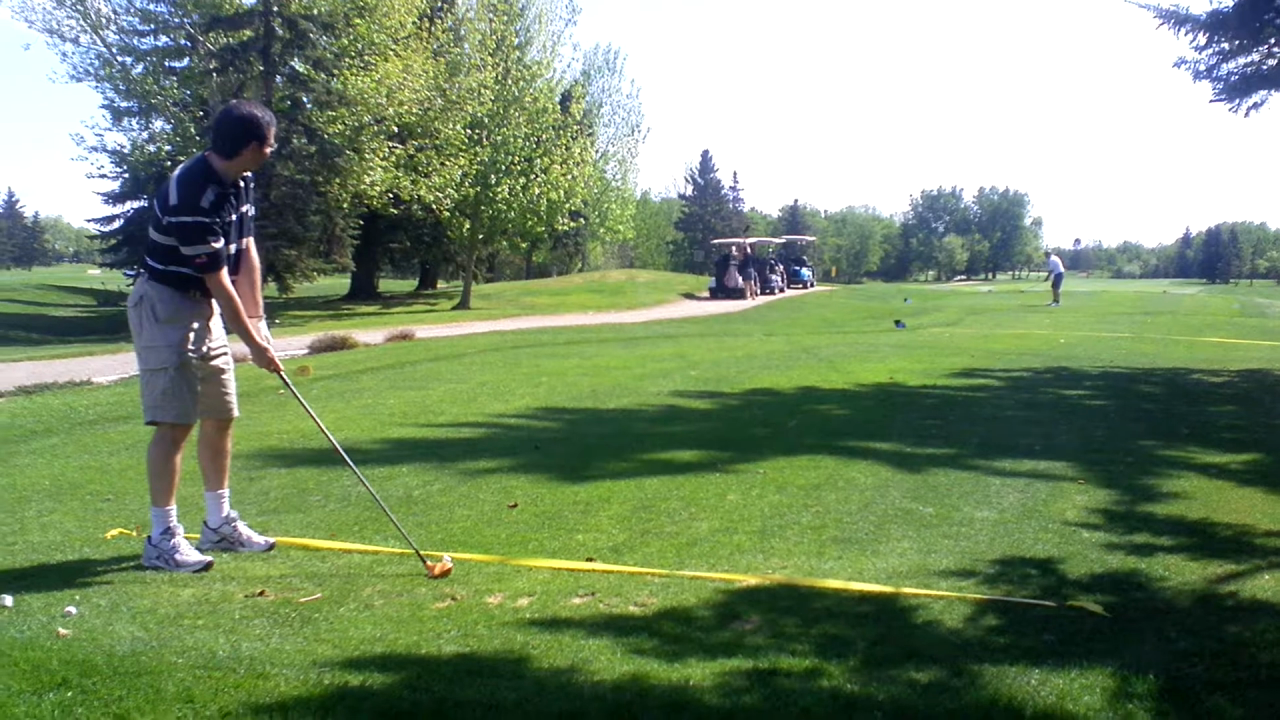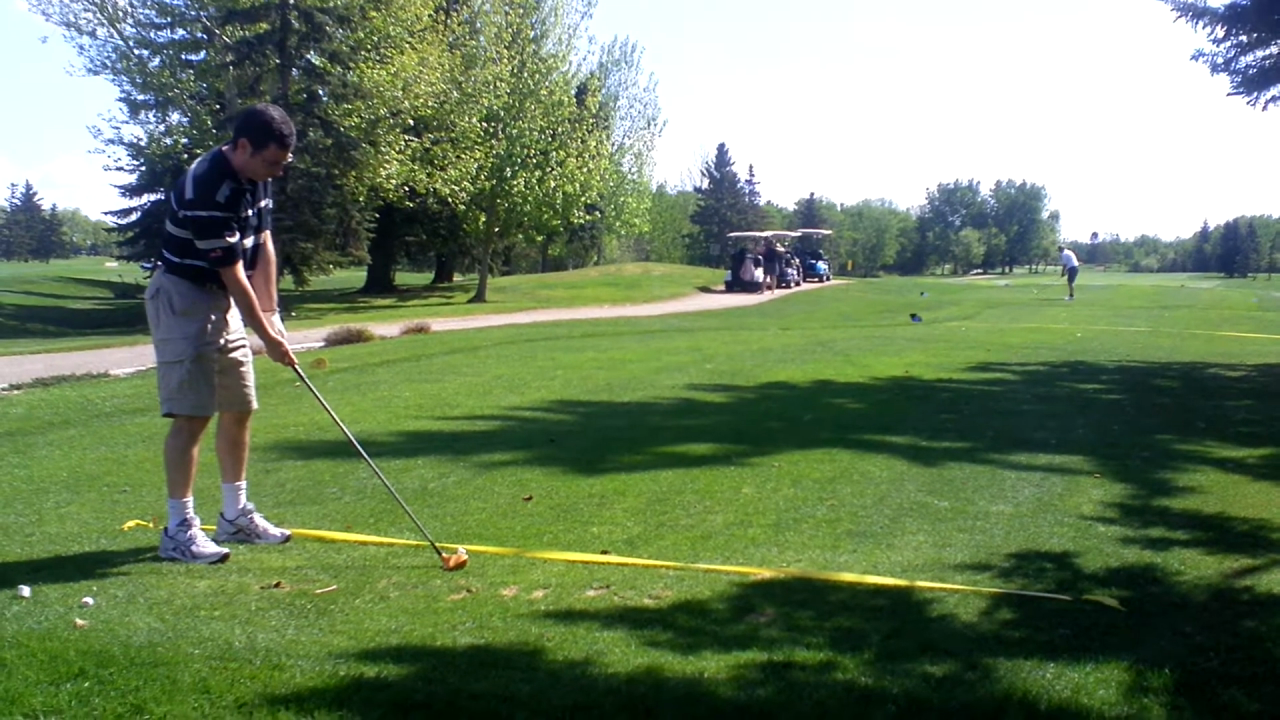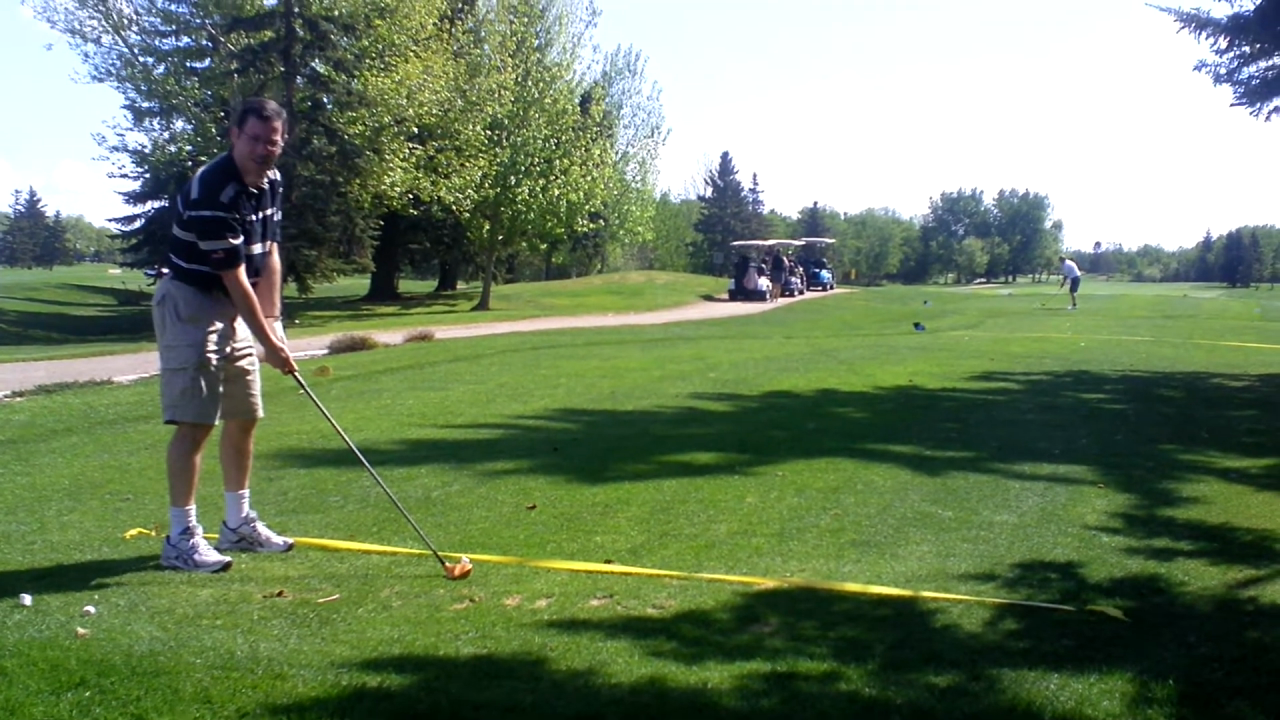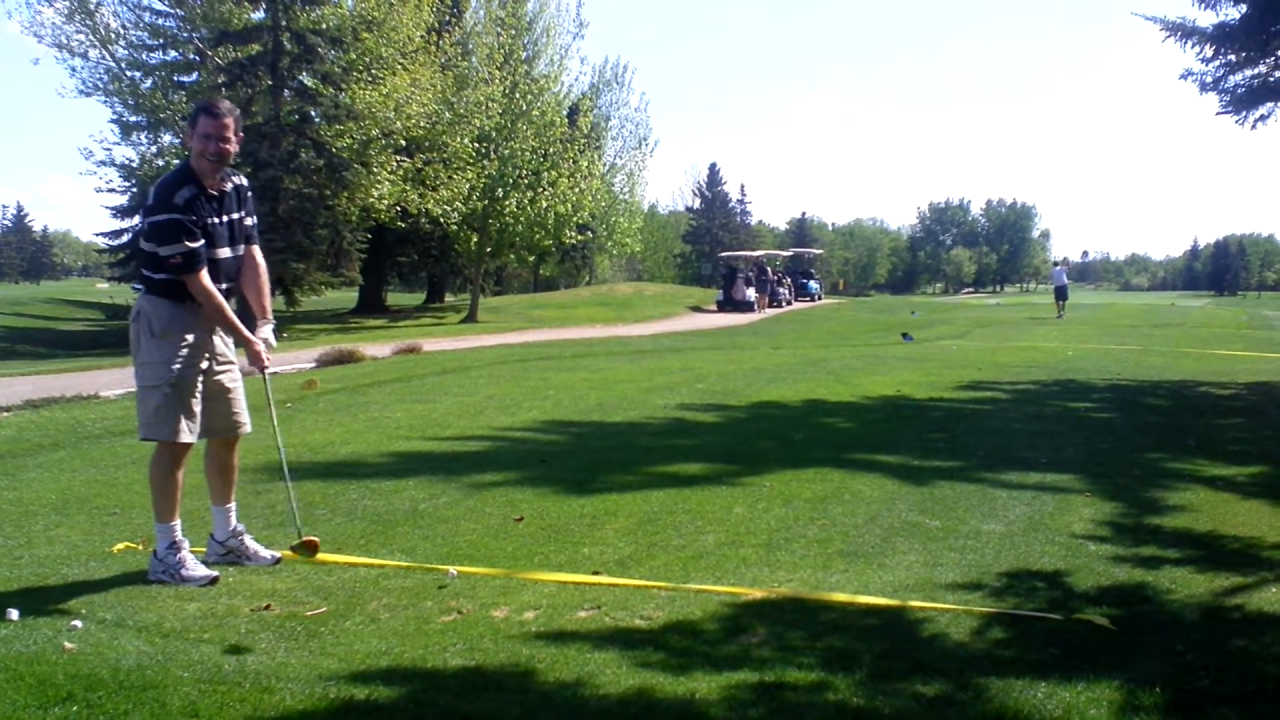
dt=1s
person 1, frame 1
left shoulder: (238, 182)
right shoulder: (192, 195)
left elbow: (246, 252)
right elbow: (219, 280)
left wrist: (257, 321)
right wrist: (253, 343)
left hip: (204, 305)
right hip: (166, 307)
left knee: (220, 417)
right knee: (175, 422)
left ankle: (219, 523)
right ankle: (162, 537)
person 1, frame 2
left shoulder: (255, 176)
right shoulder: (206, 190)
left elbow: (263, 246)
right elbow: (234, 274)
left wrist: (271, 314)
right wrist: (267, 336)
left hip: (222, 298)
right hip: (184, 299)
left knee: (238, 409)
right knee: (192, 414)
left ankle: (236, 514)
right ankle: (179, 529)
person 1, frame 3
left shoulder: (269, 181)
right shoulder: (211, 191)
left elbow: (269, 256)
right elbow: (235, 278)
left wrist: (274, 323)
right wrist: (268, 342)
left hip: (231, 307)
right hip: (191, 305)
left knee: (243, 418)
right knee: (195, 421)
left ankle: (238, 523)
right ankle: (181, 537)
person 1, frame 4
left shoulder: (237, 187)
right shoulder: (170, 198)
left elbow: (249, 257)
right elbow: (197, 282)
left wrist: (265, 324)
right wrist: (245, 338)
left hip: (213, 320)
right hip: (169, 320)
left knee: (228, 431)
right knee: (174, 438)
left ankle: (226, 536)
right ankle: (168, 551)
